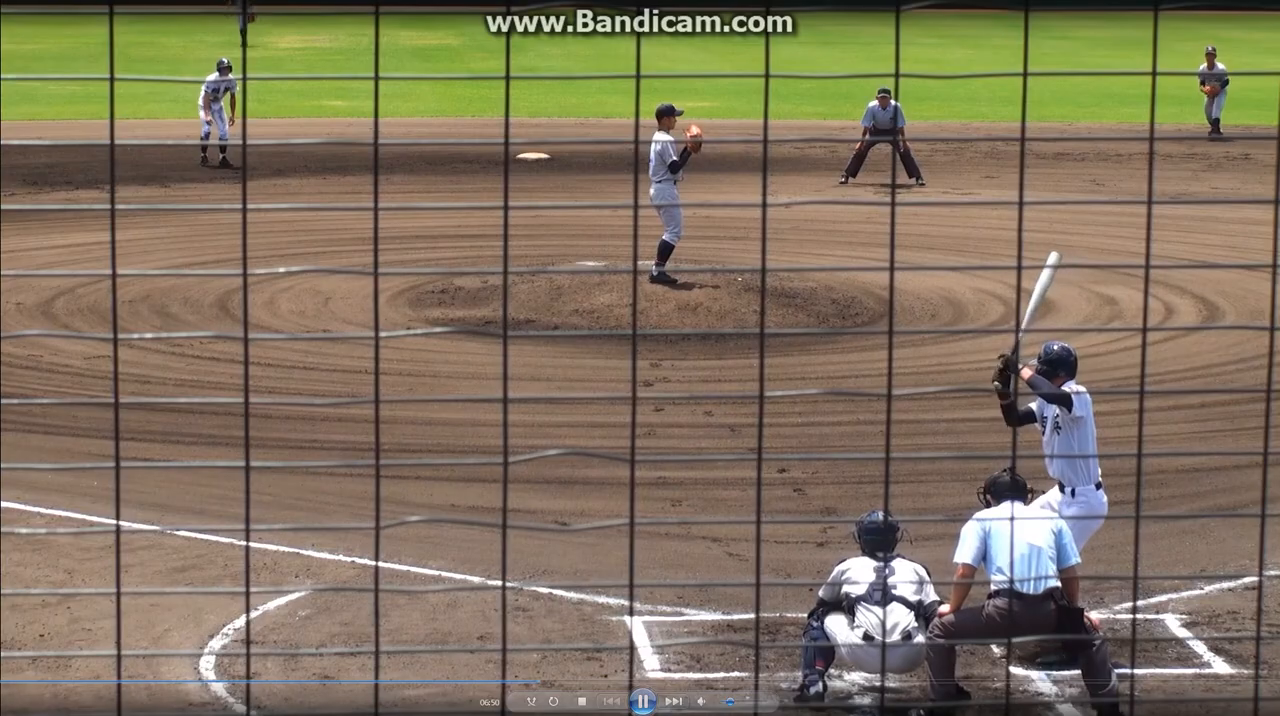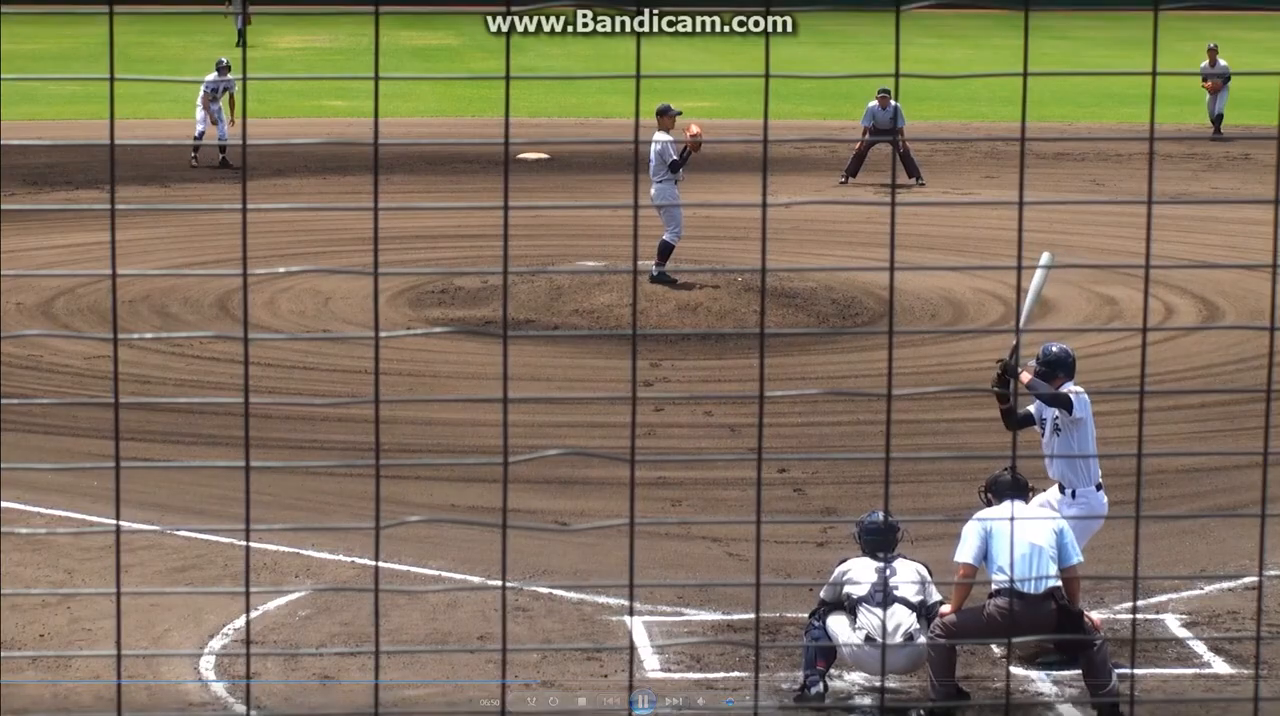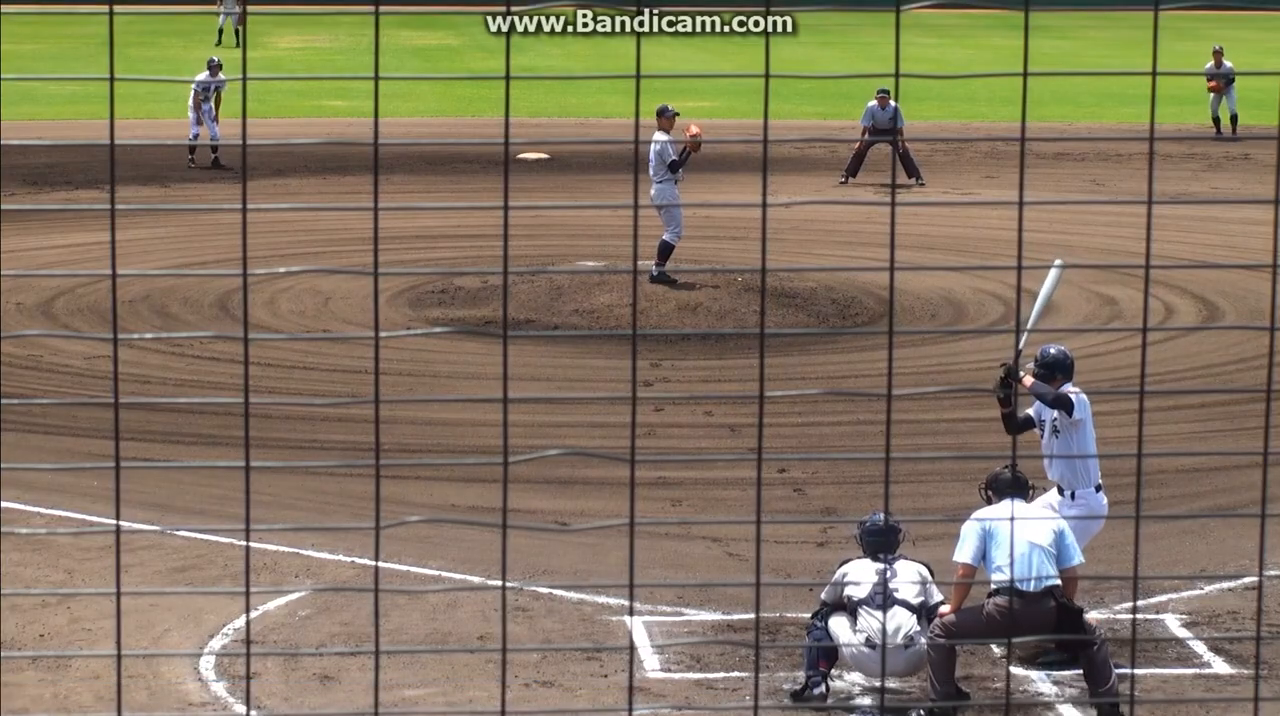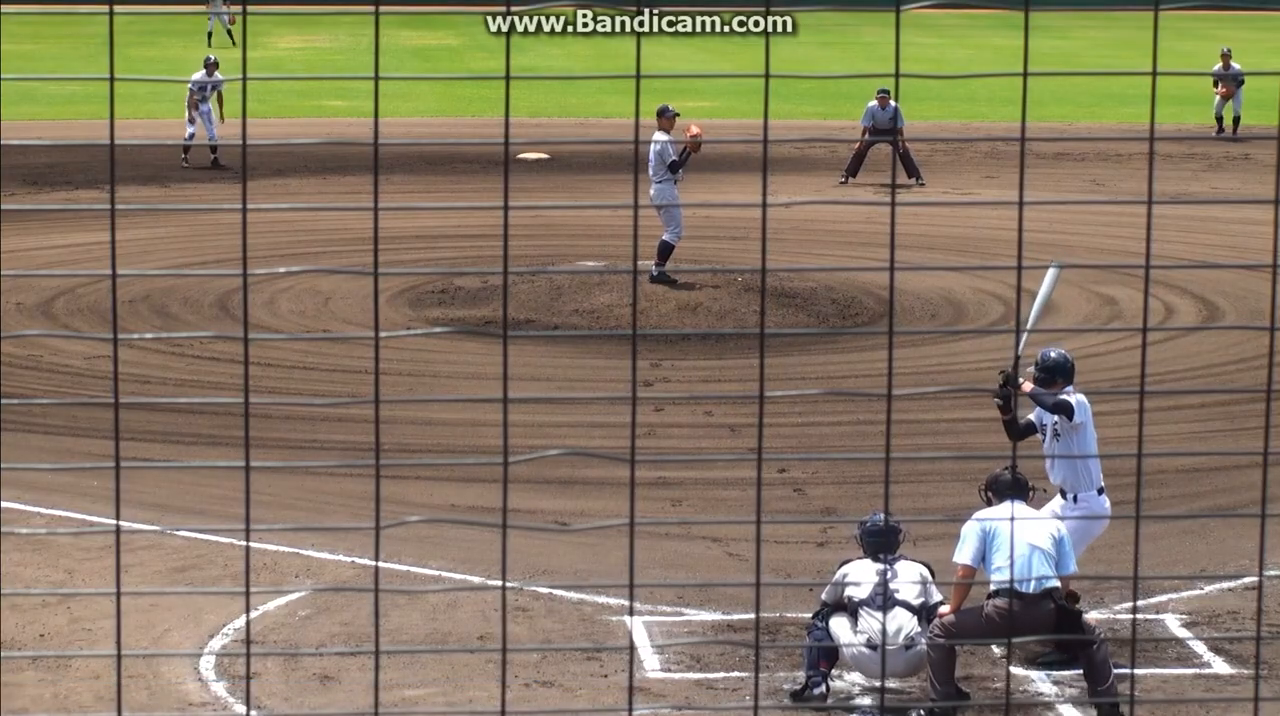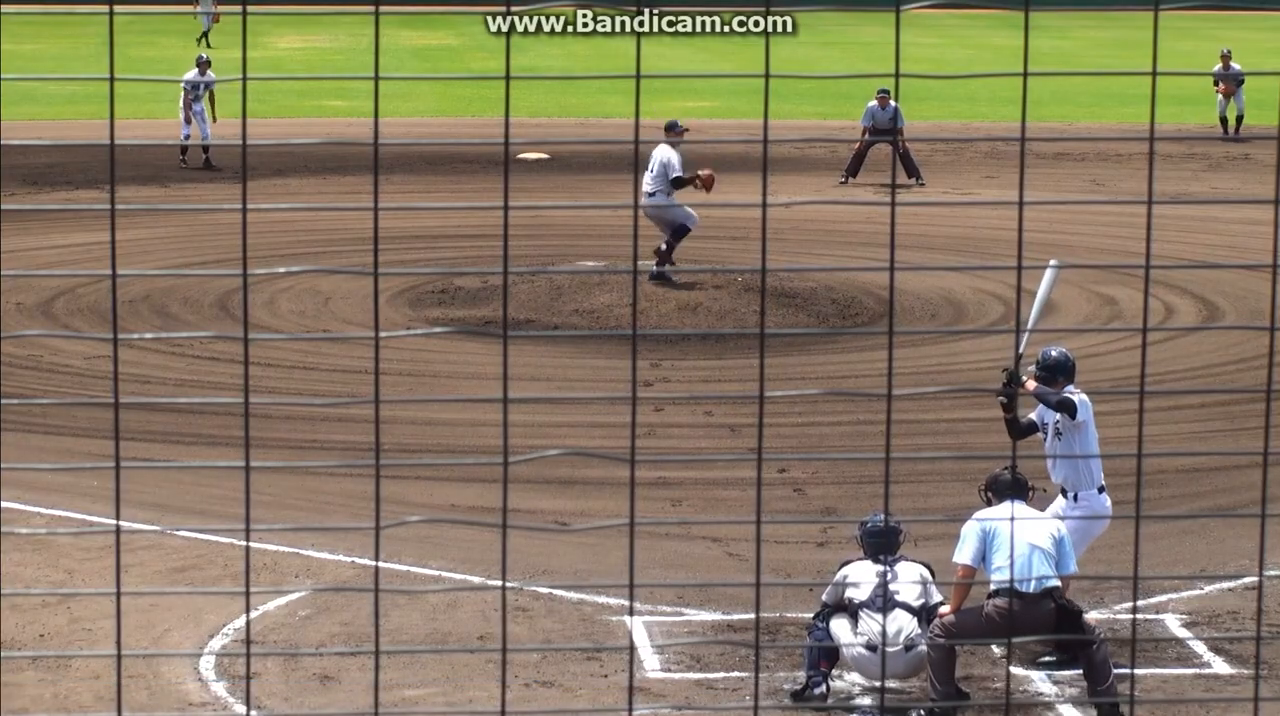
dt=0.3s
person 1, frame 1
left shoulder: (982, 519)
right shoulder: (1052, 519)
left elbow: (965, 571)
right elbow: (1069, 573)
left wrist: (952, 608)
right wrist: (1075, 611)
left hip: (1004, 609)
right hip: (1050, 611)
left knee: (940, 630)
right knee: (1091, 639)
person 1, frame 2
left shoulder: (983, 518)
right shoulder: (1053, 518)
left elbow: (966, 572)
right elbow: (1071, 573)
left wrist: (953, 608)
right wrist: (1075, 610)
left hip: (1006, 609)
right hip: (1051, 610)
left knee: (941, 630)
right knee: (1092, 638)
person 1, frame 3
left shoulder: (981, 517)
right shoulder: (1053, 518)
left elbow: (965, 572)
right elbow: (1070, 575)
left wrist: (952, 608)
right wrist: (1066, 609)
left hip: (1005, 608)
right hip: (1050, 608)
left knee: (940, 631)
right knee: (1092, 638)
person 1, frame 4
left shoulder: (982, 519)
right shoulder: (1053, 523)
left elbow: (965, 572)
right elbow: (1064, 580)
left wrist: (952, 608)
left hip: (1004, 610)
right hip: (1049, 610)
left knee: (940, 631)
right knee: (1092, 640)
person 1, frame 5
left shoulder: (982, 519)
right shoulder: (1054, 523)
left elbow: (965, 572)
right elbow: (1064, 580)
left wrist: (953, 608)
left hip: (1005, 609)
right hip: (1049, 610)
left knee: (940, 631)
right knee: (1092, 639)
person 2, frame 1
left shoulder: (1078, 395)
right shoulder: (1047, 400)
left elbow: (1051, 394)
right elbow: (1014, 420)
left wrist: (1019, 369)
right wrist: (1003, 392)
left hip: (1084, 501)
right hip: (1063, 493)
person 2, frame 2
left shoulder: (1076, 397)
right shoulder: (1046, 400)
left elbow: (1052, 398)
right elbow: (1013, 423)
left wrist: (1018, 373)
right wrist: (1003, 397)
left hip: (1084, 501)
right hip: (1062, 493)
person 2, frame 3
left shoulder: (1076, 398)
right shoulder: (1046, 402)
left elbow: (1055, 400)
right elbow: (1014, 428)
left wrist: (1021, 377)
right wrist: (1005, 401)
left hip: (1084, 503)
right hip: (1062, 495)
person 2, frame 4
left shoulder: (1077, 402)
right shoulder: (1045, 409)
left elbow: (1056, 406)
right elbow: (1017, 434)
left wrist: (1021, 383)
right wrist: (1005, 408)
left hip: (1087, 506)
right hip: (1067, 501)
person 2, frame 5
left shoulder: (1078, 401)
right shoulder: (1048, 406)
left elbow: (1060, 404)
right elbow: (1017, 433)
left wrist: (1024, 382)
right wrist: (1009, 406)
left hip: (1088, 503)
right hip: (1068, 498)
person 3, frame 1
left shoulder: (847, 567)
right shoulder: (916, 569)
left elbow: (823, 604)
right elbow: (934, 614)
left hip: (862, 654)
right hip: (909, 657)
left knee: (818, 620)
left ankle: (813, 686)
person 3, frame 2
left shoulder: (848, 567)
right shoulder: (917, 568)
left elbow: (824, 604)
right elbow: (937, 613)
left hip: (864, 656)
right hip: (912, 658)
left knee: (820, 619)
left ankle: (814, 687)
person 3, frame 3
left shoulder: (849, 569)
right shoulder: (919, 570)
left elbow: (826, 605)
right elbow: (939, 613)
left hip: (865, 659)
right hip: (911, 661)
left knee: (821, 620)
left ankle: (815, 687)
person 3, frame 4
left shoulder: (850, 569)
right shoulder: (919, 570)
left elbow: (826, 606)
right elbow: (939, 614)
left hip: (866, 660)
right hip: (912, 662)
left knee: (822, 619)
left ankle: (816, 687)
person 3, frame 5
left shoulder: (850, 570)
right shoulder: (920, 570)
left elbow: (827, 607)
left hip: (866, 662)
right hip: (911, 664)
left knee: (823, 620)
left ankle: (816, 687)
person 4, frame 1
left shoulder: (657, 138)
right shoulder: (666, 140)
right elbow: (674, 168)
left wrist: (687, 148)
right wrist: (690, 151)
left hip: (658, 189)
right hip: (666, 190)
left knee: (671, 231)
right knee: (674, 231)
left ankle: (657, 270)
right ankle: (658, 271)
person 4, frame 2
left shoulder: (658, 138)
right shoulder: (666, 139)
right elbow: (675, 167)
left wrist: (686, 147)
right wrist: (690, 150)
left hip: (659, 189)
right hip: (666, 190)
left knee: (671, 231)
right knee: (674, 231)
left ankle: (657, 270)
right ankle: (658, 271)
person 4, frame 3
left shoulder: (657, 138)
right shoulder: (665, 140)
right elbow: (675, 167)
left wrist: (686, 147)
right wrist: (690, 151)
left hip: (659, 189)
right hip: (666, 190)
left knee: (671, 231)
right knee: (674, 231)
left ankle: (657, 270)
right ankle: (658, 271)
person 4, frame 4
left shoulder: (657, 137)
right shoulder: (665, 140)
right elbow: (674, 168)
left wrist: (686, 147)
right wrist: (690, 150)
left hip: (657, 190)
right hip: (666, 190)
left knee: (671, 231)
right knee: (675, 232)
left ankle: (657, 271)
right ankle: (658, 271)
person 4, frame 5
left shoulder: (658, 150)
right shoulder: (672, 154)
right elbow: (676, 183)
left wrist: (692, 181)
right wrist: (697, 176)
left hip: (648, 201)
right hip: (659, 201)
left knee: (674, 232)
right knee: (691, 219)
left ankle: (658, 269)
right ankle: (666, 248)
